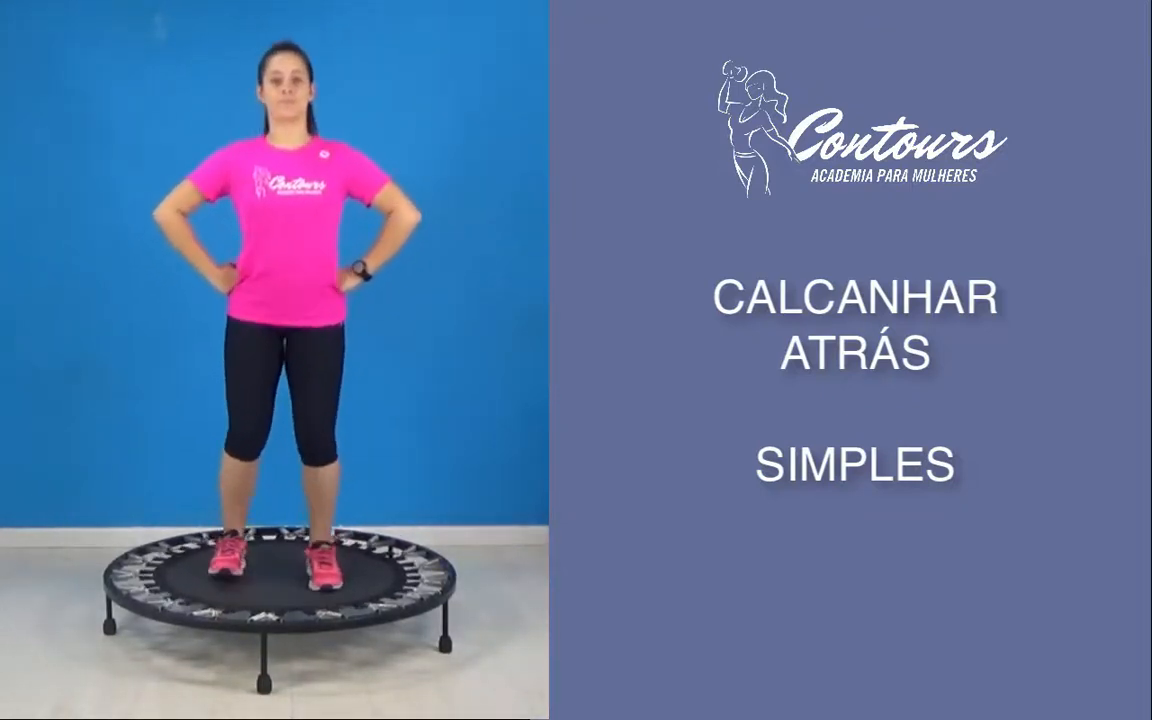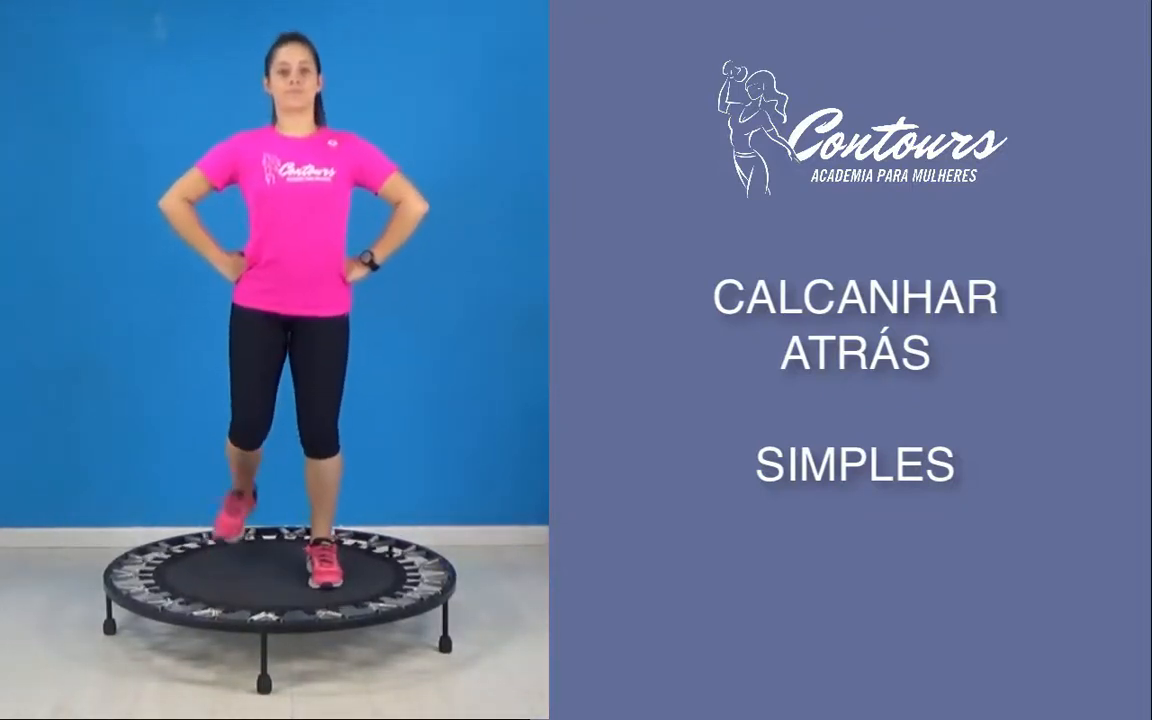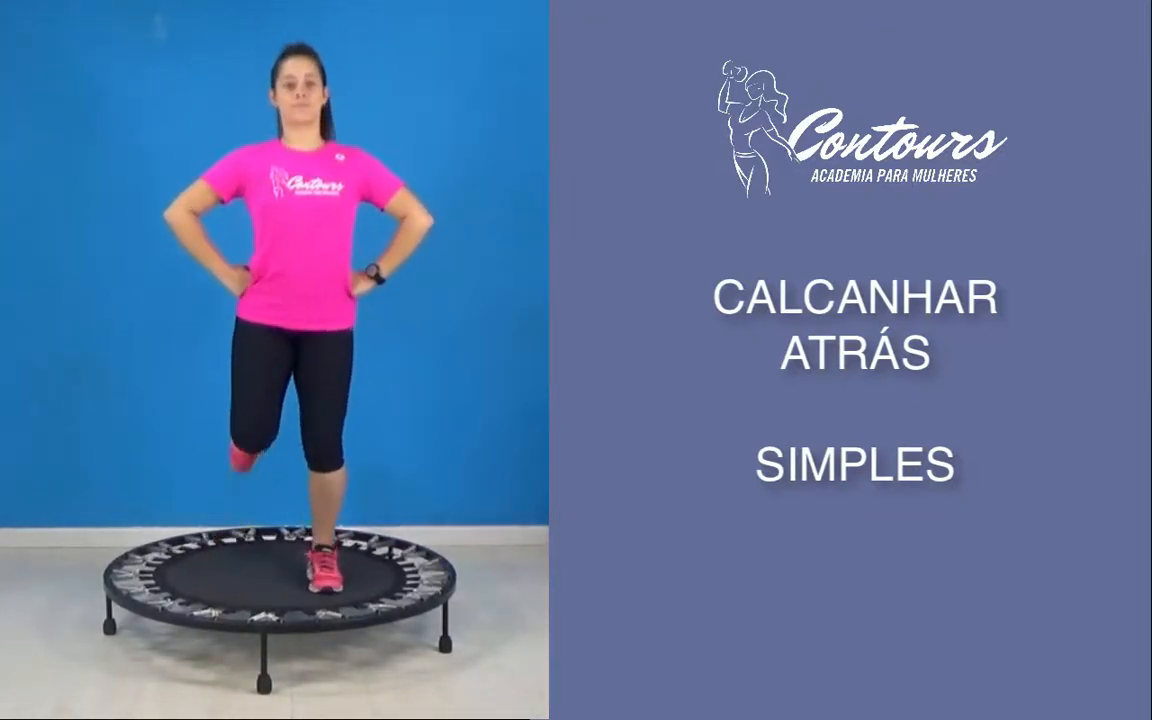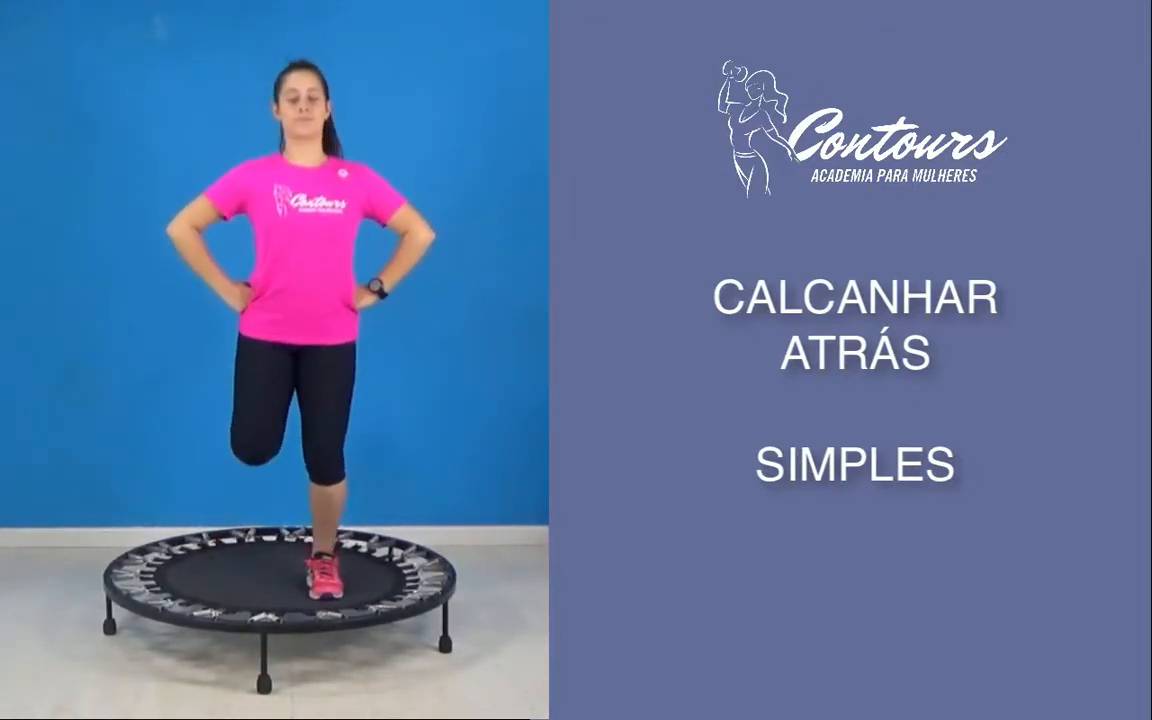
dt=0.1s
person 1, frame 1
left shoulder: (341, 160)
right shoulder: (236, 158)
left elbow: (406, 214)
right elbow: (169, 213)
left wrist: (360, 272)
right wrist: (215, 273)
left hip: (320, 322)
right hip: (251, 319)
left knee: (316, 438)
right knee: (246, 434)
left ankle: (321, 546)
right ankle: (231, 538)
person 1, frame 2
left shoulder: (349, 150)
right shoulder: (243, 148)
left elbow: (414, 204)
right elbow: (174, 201)
left wrist: (368, 262)
right wrist: (223, 261)
left hip: (326, 312)
right hip: (256, 308)
left knee: (320, 430)
right knee: (249, 423)
left ankle: (322, 544)
right ankle: (240, 493)
person 1, frame 3
left shoulder: (354, 164)
right shoulder: (249, 161)
left elbow: (418, 219)
right elbow: (179, 213)
left wrist: (373, 275)
right wrist: (226, 274)
left hip: (331, 326)
right hip: (262, 321)
left knee: (323, 444)
right knee: (251, 434)
left ankle: (323, 550)
right ankle: (247, 447)
person 1, frame 4
left shoulder: (356, 179)
right shoulder: (252, 176)
left elbow: (419, 233)
right elbow: (182, 228)
left wrist: (376, 289)
right wrist: (228, 289)
left hip: (333, 340)
right hip: (264, 336)
left knee: (325, 456)
right knee: (253, 447)
left ankle: (323, 557)
right ankle: (259, 419)
